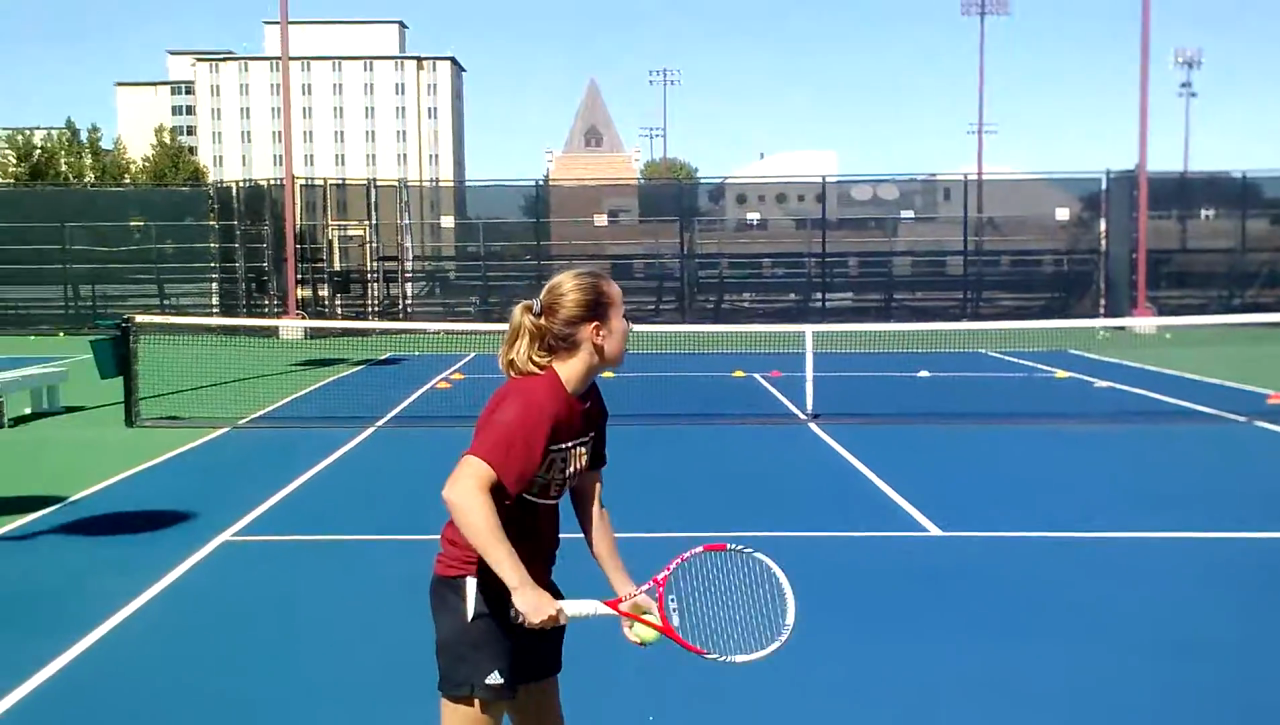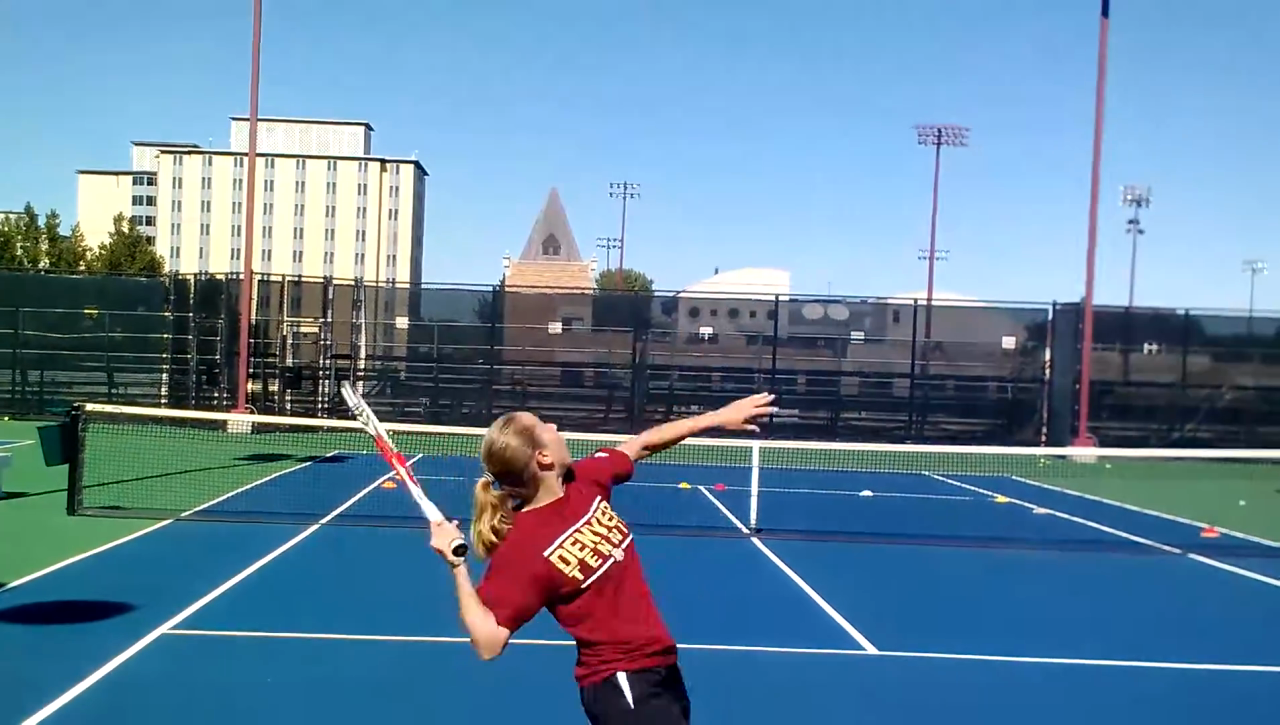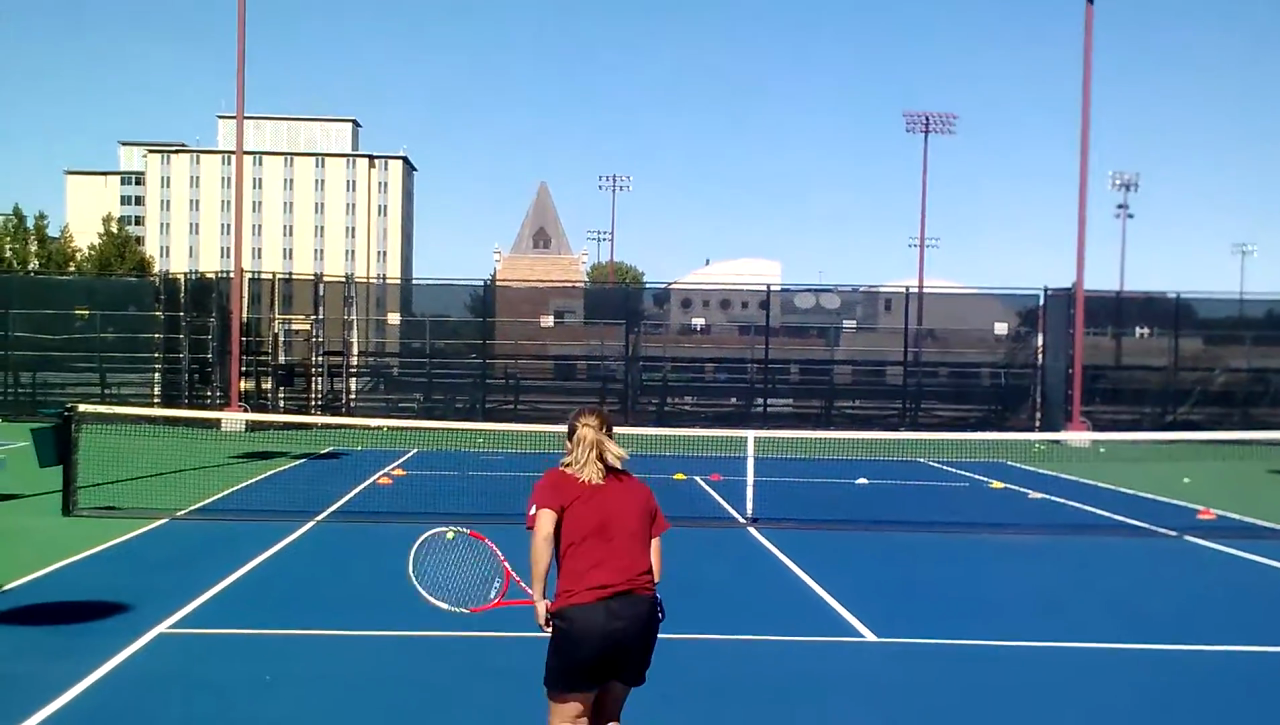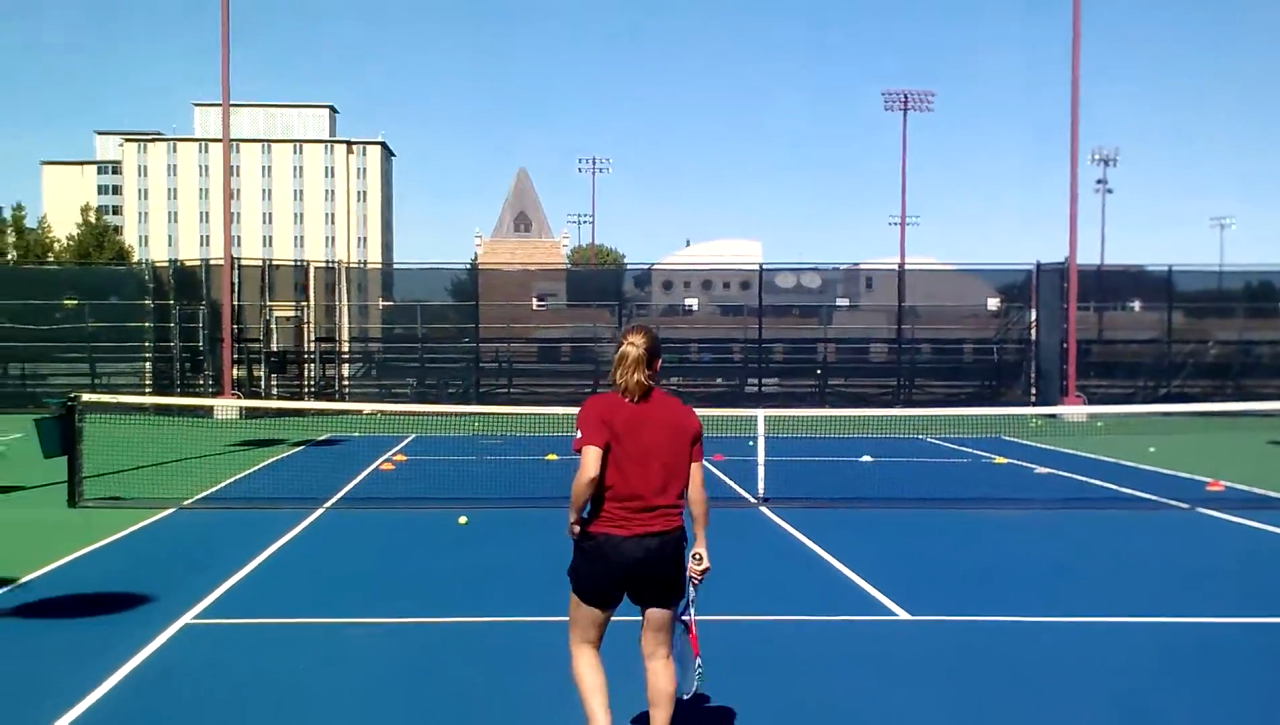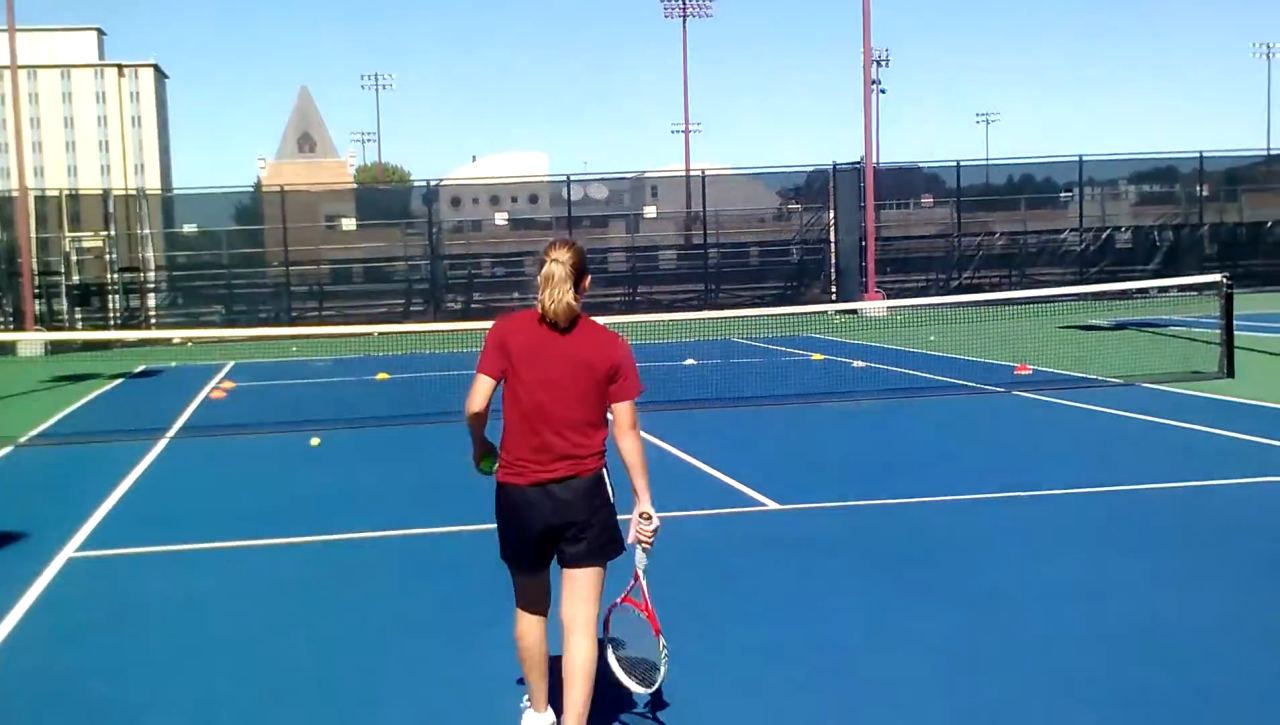
dt=1s
person 1, frame 1
left shoulder: (588, 403)
right shoulder: (533, 401)
left elbow: (590, 504)
right elbow: (461, 492)
left wrist: (624, 587)
right wrist: (523, 588)
left hip: (529, 588)
right hip: (479, 587)
person 1, frame 2
left shoulder: (583, 479)
right shoulder: (518, 549)
left elbow: (640, 443)
right elbow: (488, 643)
left wrist: (718, 417)
right wrist: (456, 566)
left hip: (656, 671)
right hip: (622, 683)
person 1, frame 3
left shoulder: (555, 482)
right shoulder: (641, 490)
left elbow: (543, 535)
right elbow: (656, 570)
left wrist: (539, 598)
left hip: (580, 615)
right hip: (639, 615)
person 1, frame 4
left shoulder: (599, 407)
right shoulder: (686, 414)
left elbow: (589, 473)
right elbow: (696, 488)
left wrist: (575, 516)
right wrist: (700, 544)
left hip: (606, 542)
right hip: (666, 545)
left knee: (583, 646)
right knee: (658, 653)
person 1, frame 5
left shoulder: (506, 331)
right shoulder: (611, 345)
left elbow: (475, 406)
right elbow: (625, 429)
left wrist: (480, 444)
right wrist: (643, 500)
left hip: (518, 491)
right hip: (584, 493)
left knee: (529, 608)
right knee: (579, 624)
